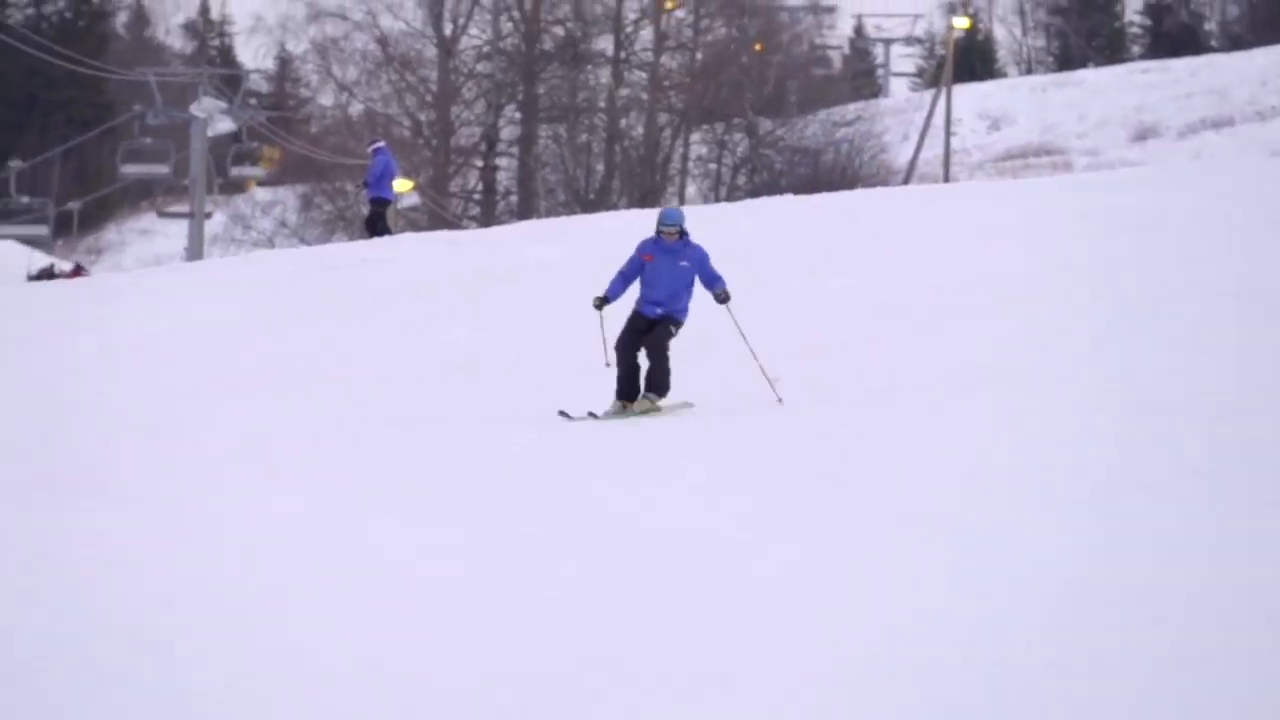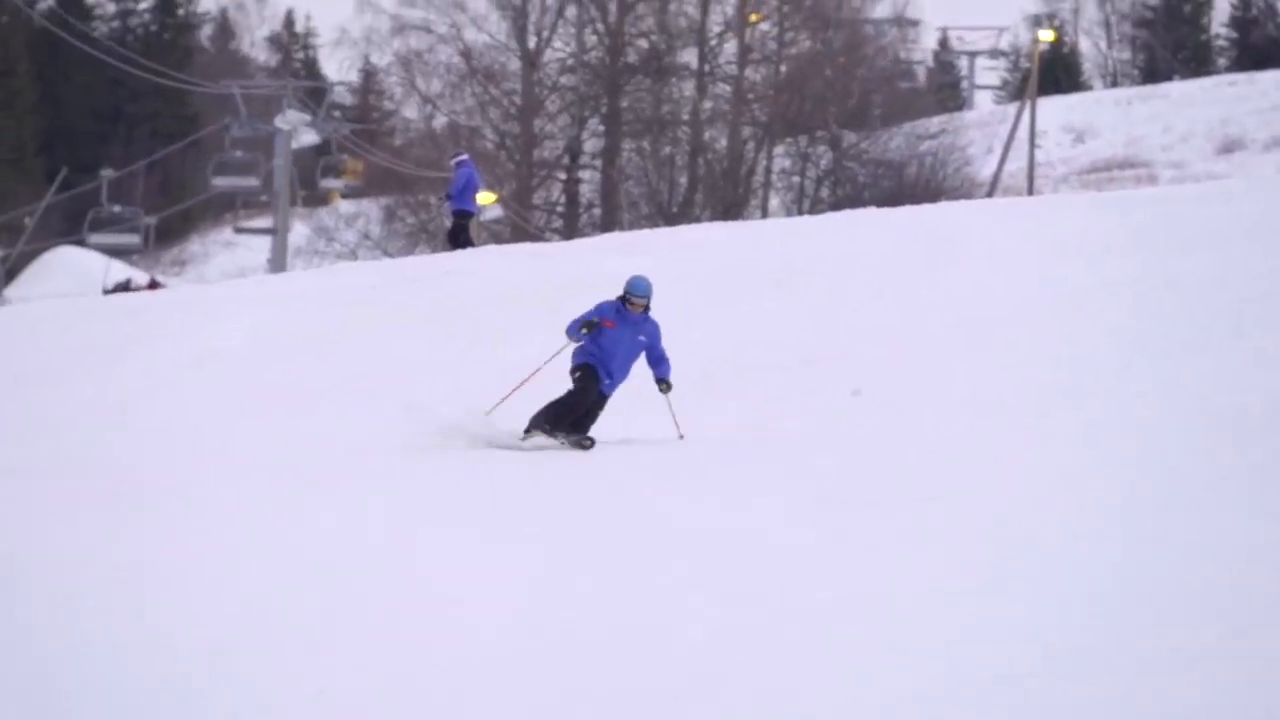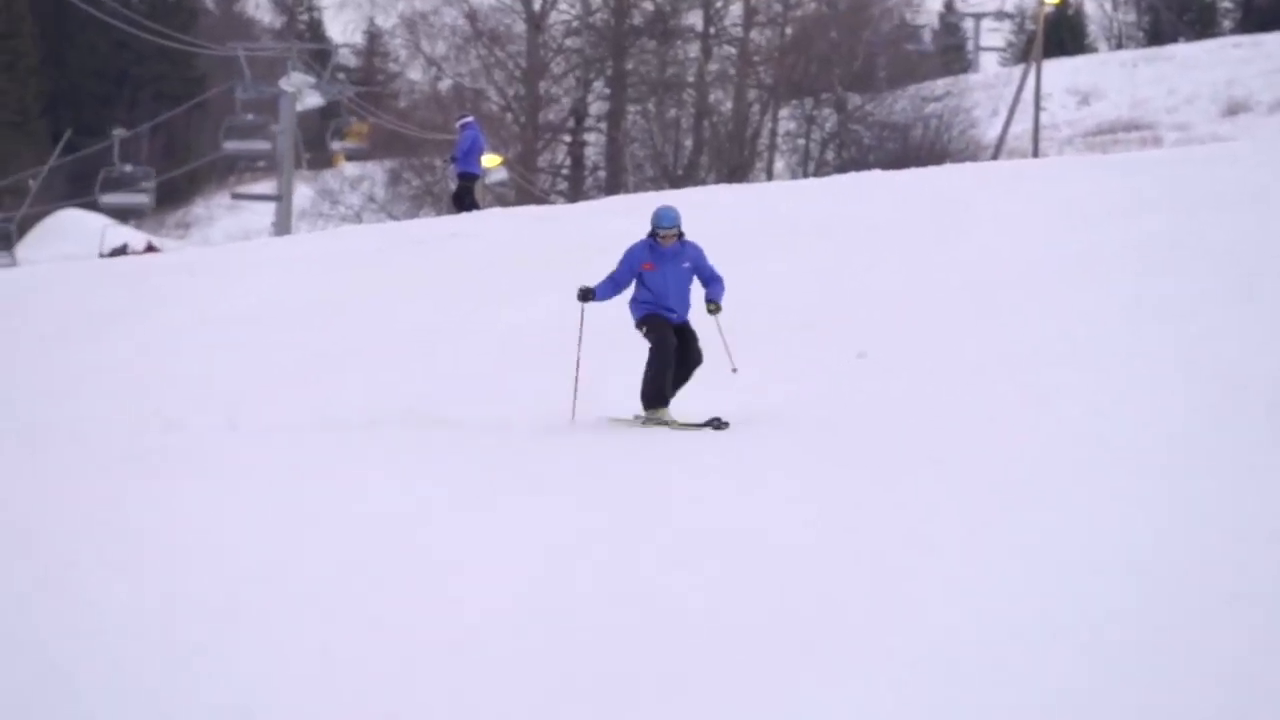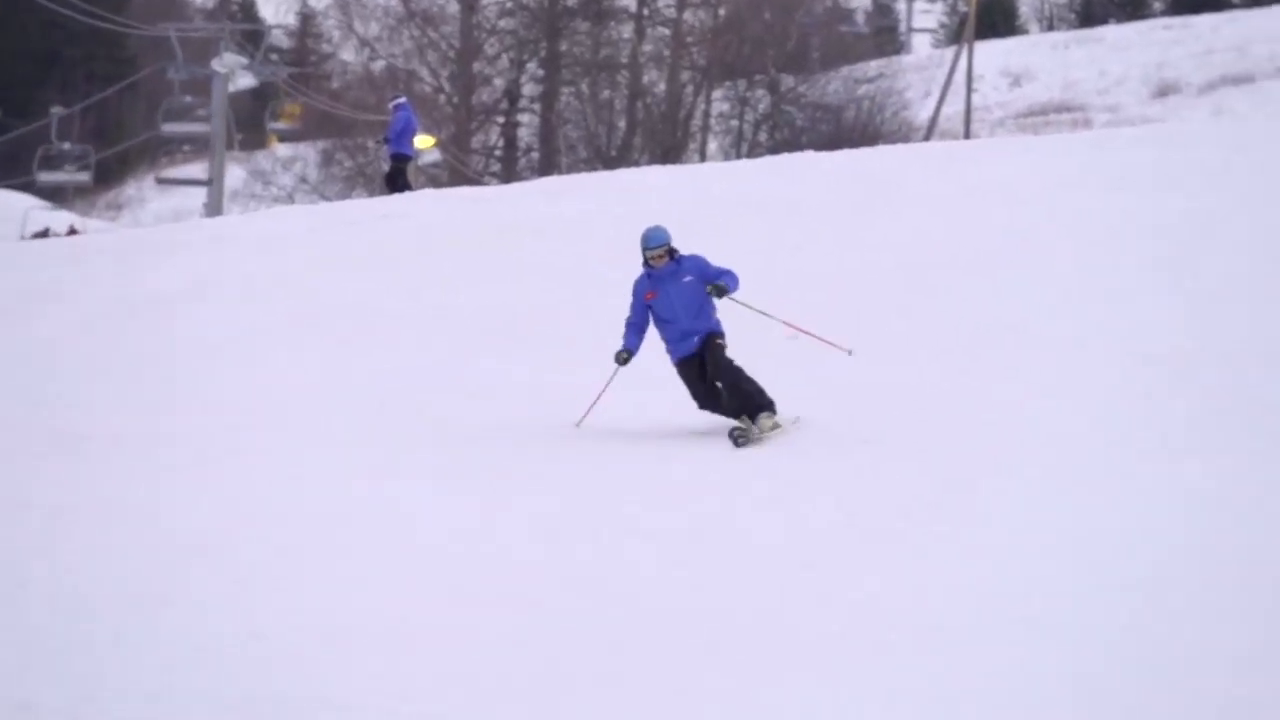
dt=0.4s
person 1, frame 1
left shoulder: (694, 253)
right shoulder: (647, 247)
left elbow: (711, 279)
right elbow: (626, 275)
left wrist: (720, 291)
right wrist: (607, 297)
left hip: (673, 314)
right hip: (645, 310)
left knee: (656, 347)
right knee: (624, 347)
left ankle: (652, 395)
right ankle: (625, 399)
person 1, frame 2
left shoulder: (650, 328)
right shoulder: (606, 310)
left elbow: (657, 358)
right elbow: (573, 330)
left wrist: (662, 377)
right wrist: (583, 328)
left hip: (607, 382)
right hip: (588, 363)
left knee: (578, 426)
right knee: (586, 393)
left ankle: (553, 427)
right ankle: (539, 426)
person 1, frame 3
left shoulder: (691, 251)
right shoulder: (639, 252)
left elbow: (712, 279)
right elbow: (616, 282)
left wrist: (713, 298)
right wrist: (593, 293)
left hip: (678, 317)
right hip: (648, 312)
left knee: (692, 356)
right knee: (666, 346)
left ankle: (659, 397)
right ankle: (654, 407)
person 1, frame 4
left shoulder: (693, 265)
right shoulder: (643, 285)
left elbow: (727, 277)
right elbow: (636, 324)
left wrist: (722, 286)
right wrist: (628, 349)
left hip: (709, 334)
right hip: (682, 348)
left knee: (720, 367)
right knee: (708, 399)
left ankle: (763, 413)
right ankle: (744, 414)
